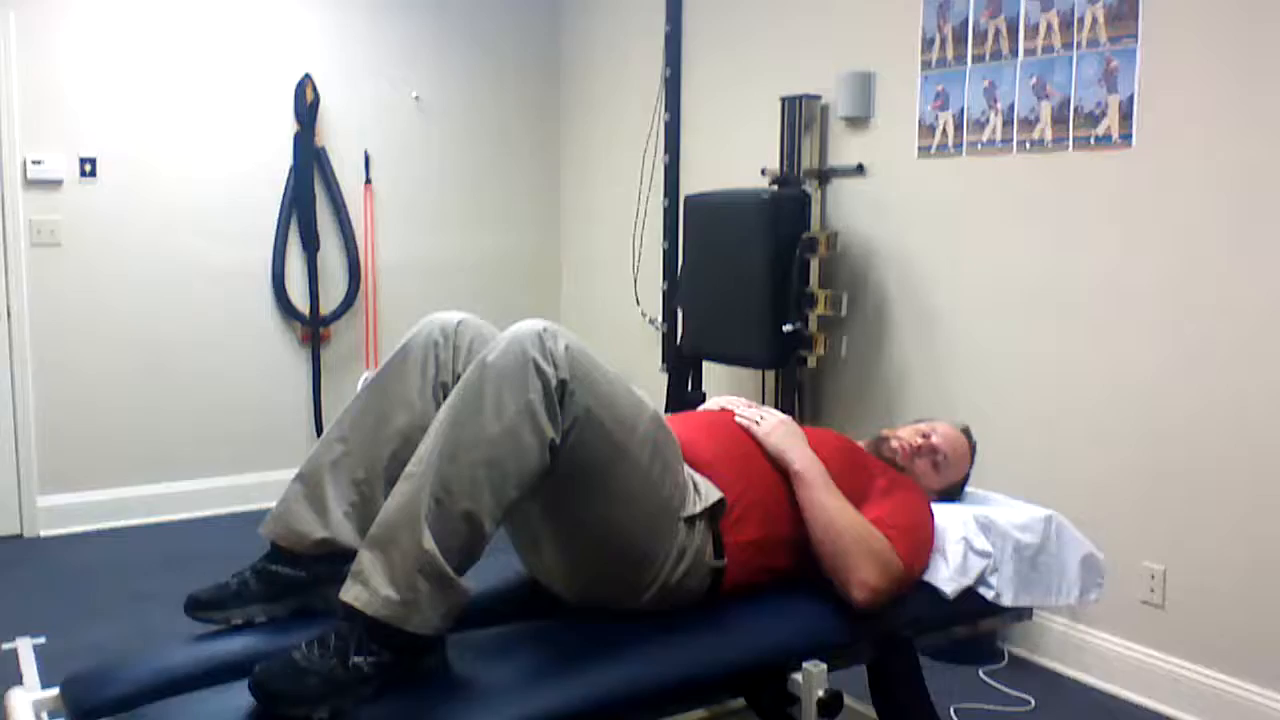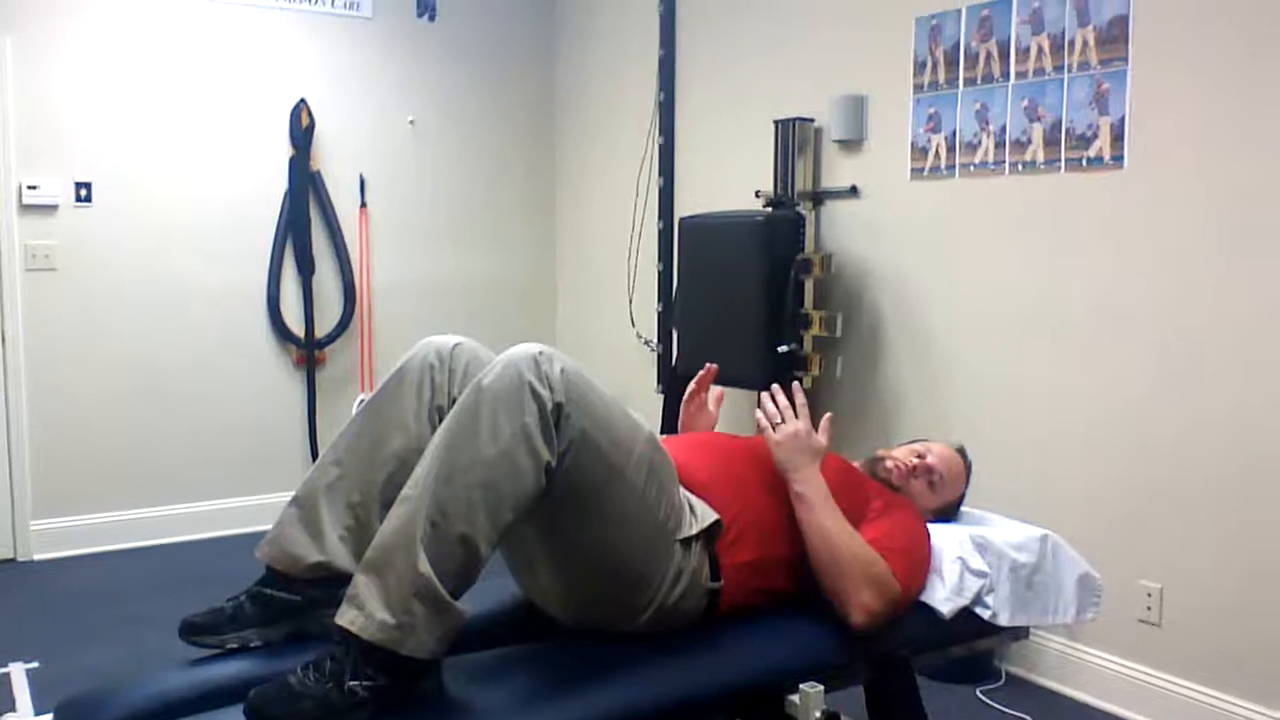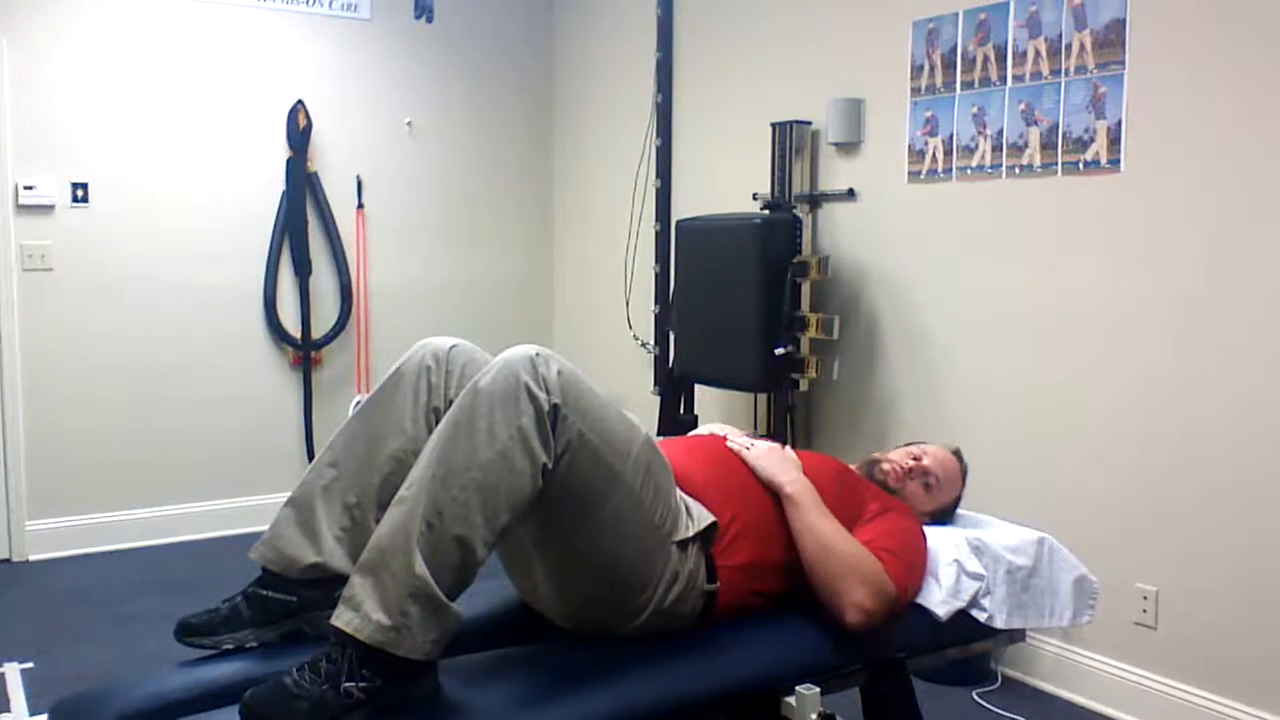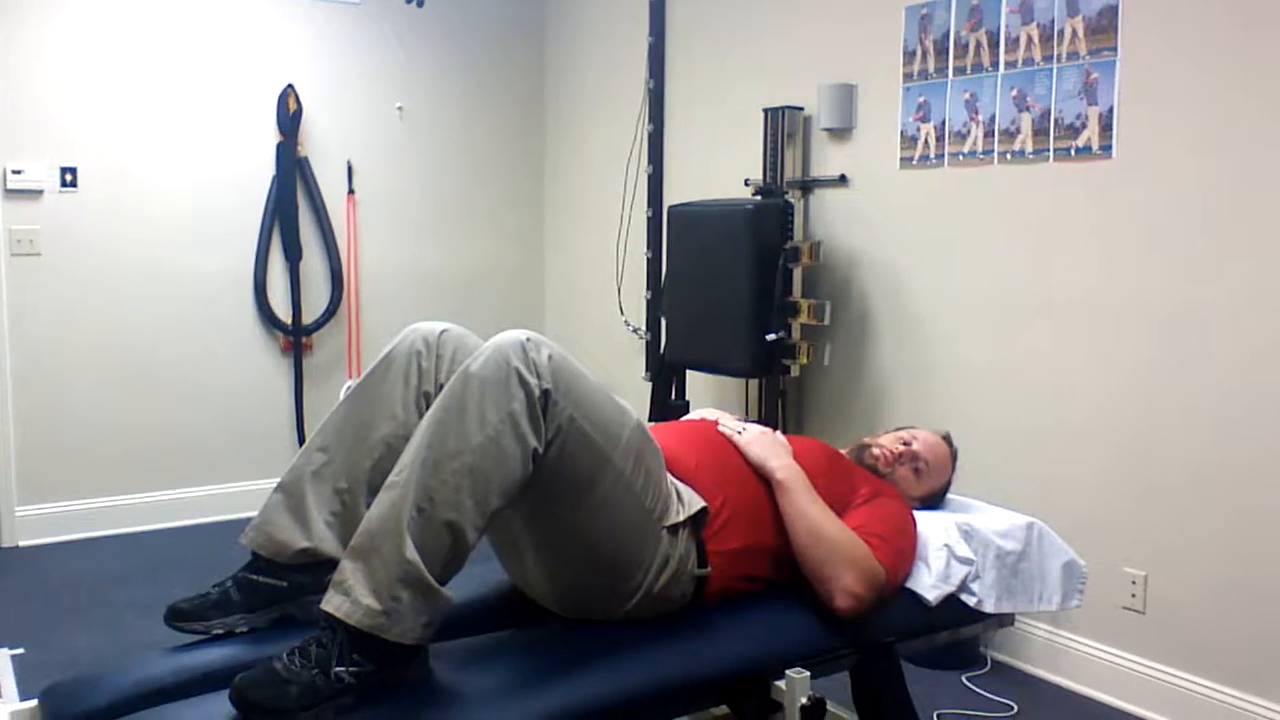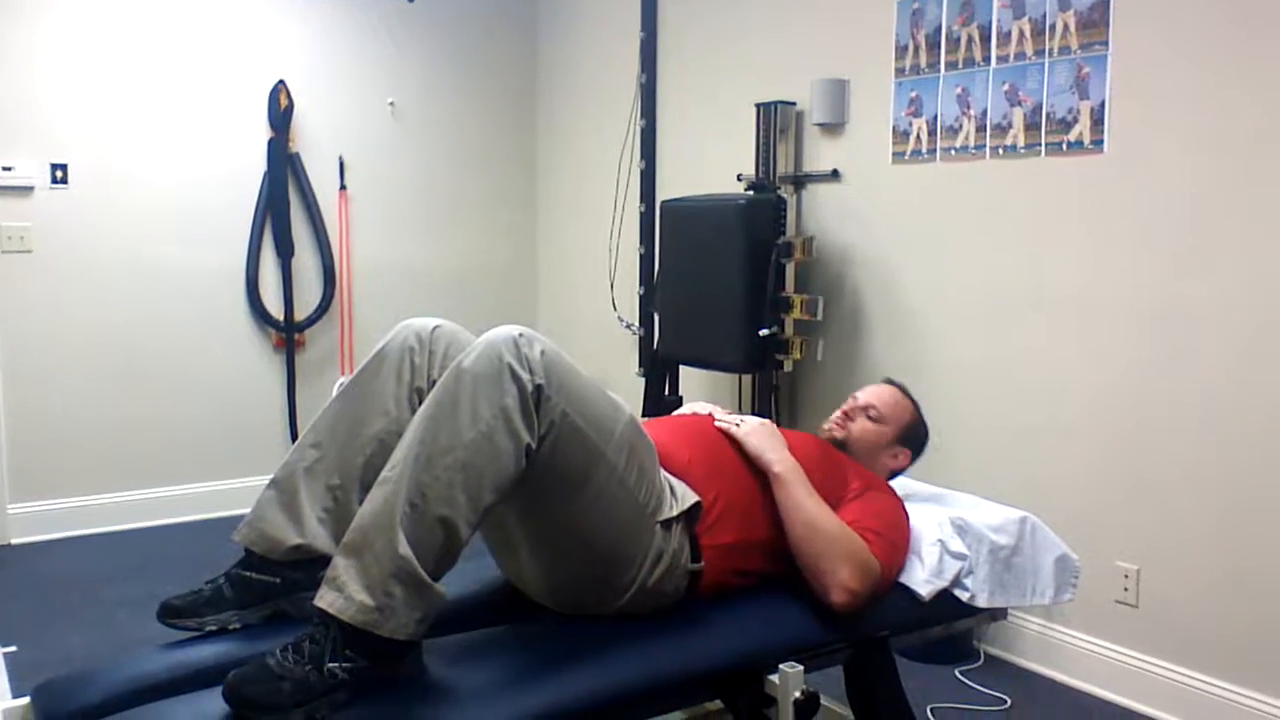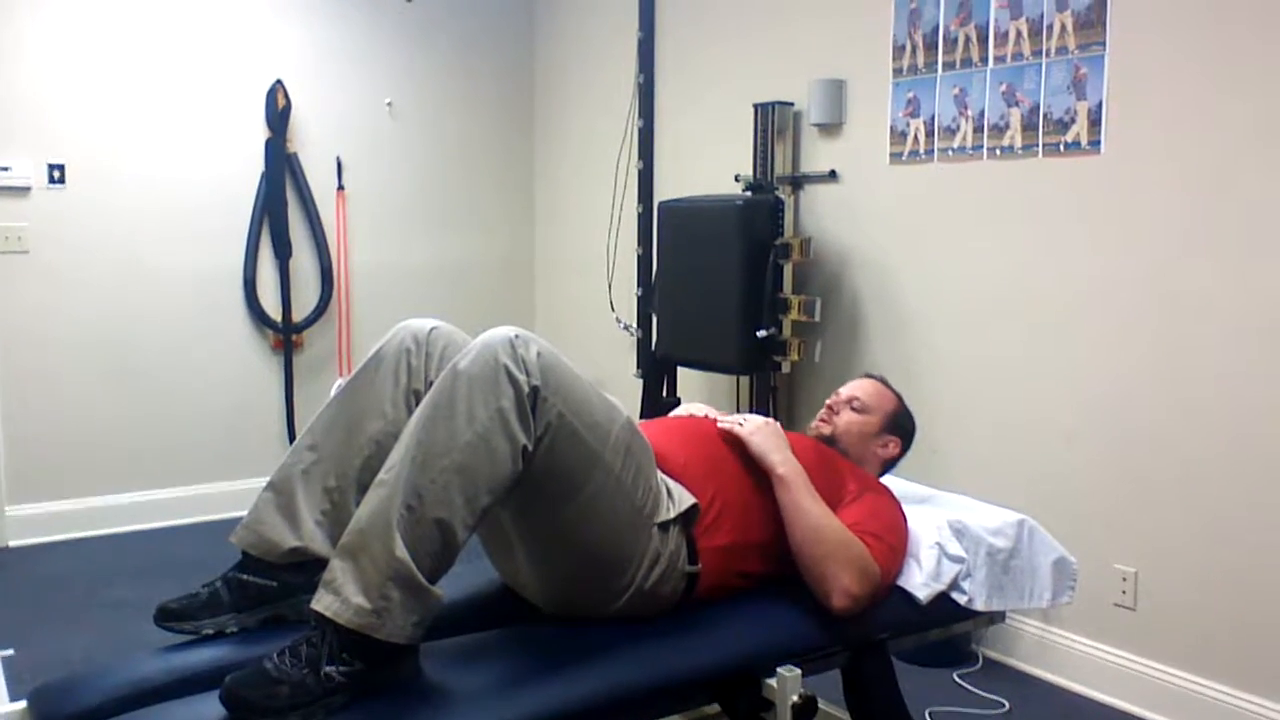
dt=0.4s
person 1, frame 1
left shoulder: (901, 504)
right shoulder: (807, 445)
left elbow: (863, 581)
left wrist: (796, 455)
right wrist: (706, 425)
left hip: (679, 533)
right hip: (583, 522)
left knee: (537, 351)
right knee: (451, 338)
left ankle: (390, 623)
right ankle: (310, 557)
person 1, frame 2
left shoulder: (895, 523)
right shoulder: (823, 468)
left elbow: (863, 604)
left wrist: (804, 473)
right wrist: (692, 440)
left hip: (670, 556)
right hip: (579, 544)
left knee: (533, 373)
right knee: (446, 361)
left ankle: (386, 648)
right ankle: (304, 581)
person 1, frame 3
left shoulder: (894, 529)
right shoulder: (791, 466)
left elbow: (857, 604)
left wrist: (788, 482)
right wrist: (699, 447)
left hip: (671, 558)
right hip: (571, 544)
left knee: (530, 378)
right knee: (443, 364)
left ankle: (383, 649)
right ankle: (300, 584)
person 1, frame 4
left shoulder: (884, 513)
right shoulder: (786, 450)
left elbow: (847, 589)
left wrist: (780, 467)
right wrist: (699, 430)
left hip: (661, 543)
right hip: (562, 530)
left knee: (521, 361)
right knee: (433, 347)
left ankle: (372, 632)
right ankle: (291, 565)
person 1, frame 5
left shoulder: (873, 500)
right shoulder: (766, 442)
left elbow: (842, 584)
left wrist: (777, 460)
right wrist: (690, 426)
left hip: (658, 538)
right hip: (552, 527)
left knee: (513, 356)
right knee: (427, 344)
left ankle: (366, 629)
right ankle: (285, 561)
person 1, frame 6
left shoulder: (867, 500)
right shoulder: (762, 441)
left elbow: (844, 589)
left wrist: (781, 461)
right wrist: (673, 424)
left hip: (656, 538)
right hip: (551, 531)
left knee: (509, 355)
right knee: (424, 344)
left ankle: (363, 632)
right ankle: (281, 567)
